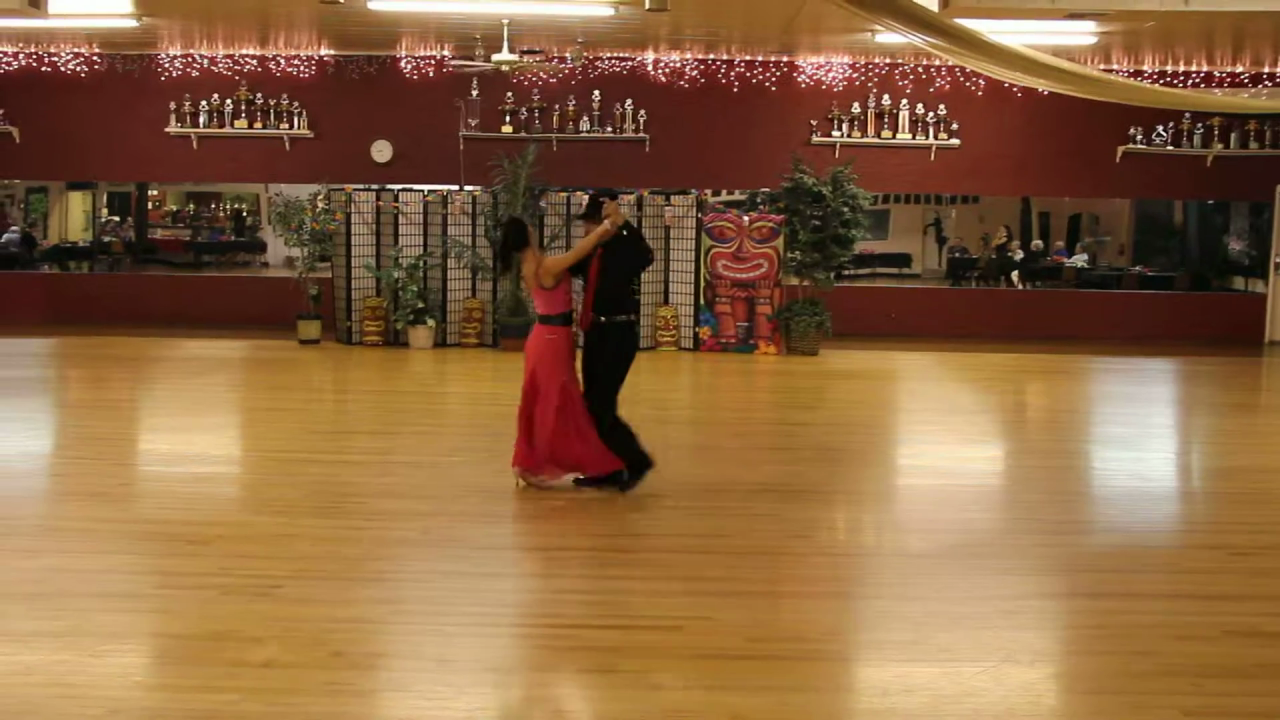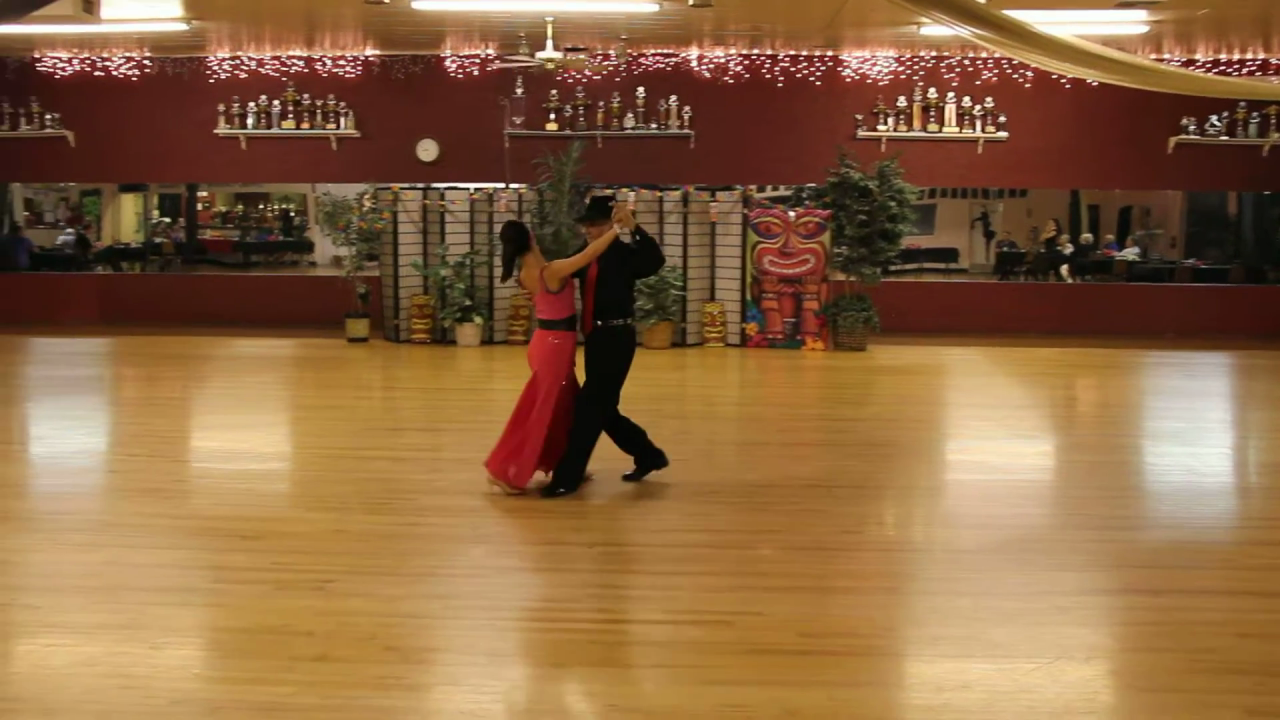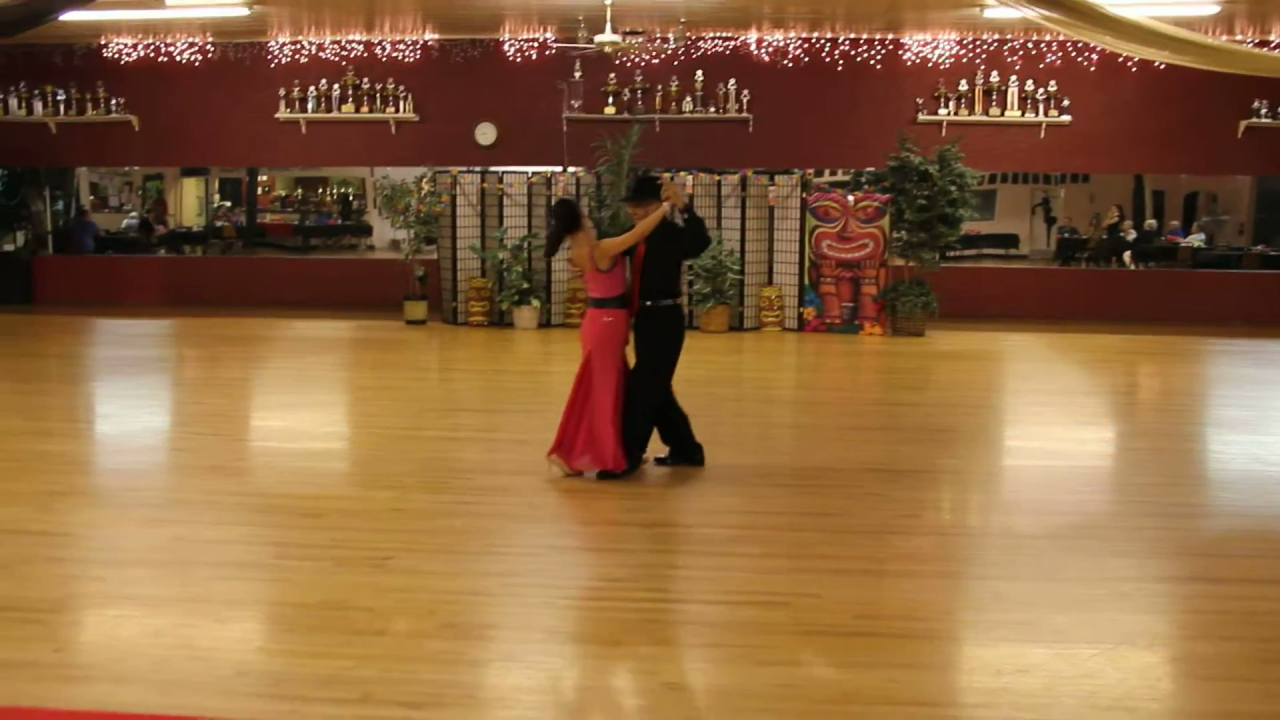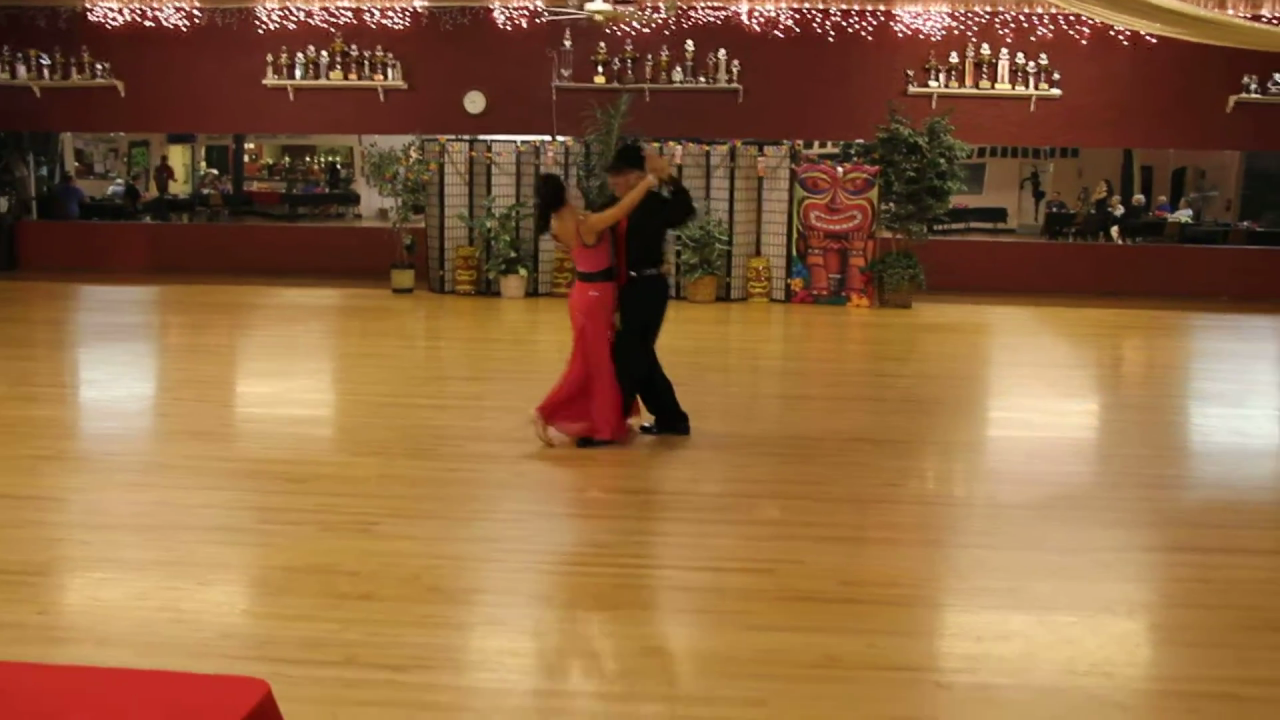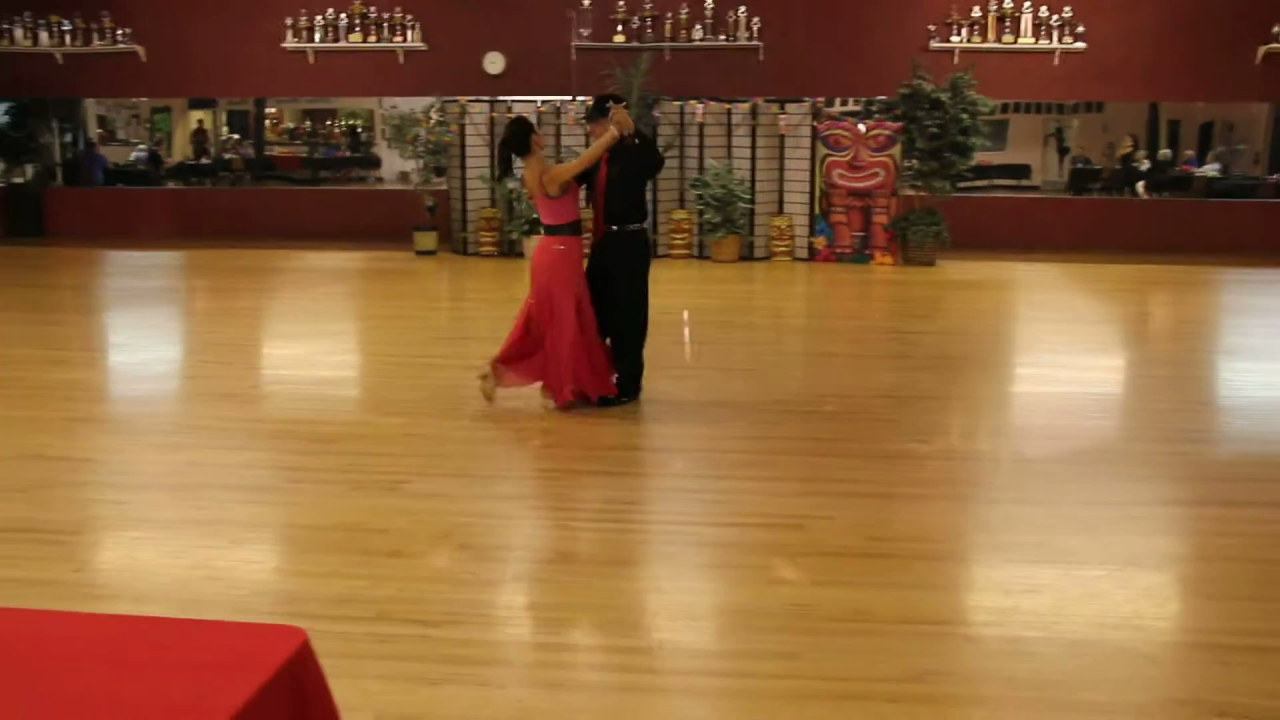
dt=0.5s
person 1, frame 1
left shoulder: (623, 249)
right shoulder: (591, 252)
left elbow: (645, 256)
left wrist: (621, 224)
left hip: (618, 333)
right hip: (596, 332)
left knee: (600, 404)
right knee: (595, 404)
left ankle: (636, 461)
person 1, frame 2
left shoulder: (624, 254)
left elbow: (655, 261)
left wrist: (633, 227)
left hip: (615, 338)
right hip: (596, 337)
left knee: (590, 407)
right knee: (602, 408)
left ankle: (568, 477)
right ankle: (648, 456)
person 1, frame 3
left shoulder: (672, 233)
left elbow: (700, 241)
left wrist: (683, 207)
left hip: (664, 318)
right hip: (646, 318)
left knee: (643, 388)
right knee: (654, 387)
left ankle: (628, 458)
right ankle: (686, 449)
person 1, frame 4
left shoulder: (654, 204)
left elbow: (684, 212)
left wrist: (668, 179)
left hip: (648, 288)
right hip: (629, 287)
left knee: (626, 357)
right knee: (639, 357)
right ankle: (671, 417)
person 1, frame 5
left shoulder: (631, 155)
right shoulder: (596, 157)
left elbow: (655, 162)
left wrist: (631, 130)
left hip: (629, 243)
right hip: (603, 242)
left knee: (626, 315)
right knee: (595, 311)
left ankle: (628, 385)
person 2, frame 1
left shoulder: (527, 269)
right shoulder: (546, 267)
left elbow: (575, 259)
right elbow: (581, 249)
right wrist: (608, 224)
left hip: (544, 337)
right hip: (552, 341)
left knee: (543, 406)
right knee: (557, 405)
left ankle: (527, 465)
right ankle: (534, 467)
person 2, frame 2
left shoulder: (525, 275)
right shoulder: (552, 271)
right elbow: (589, 254)
right wrist: (616, 229)
left hip: (546, 341)
right hip: (556, 345)
left knee: (564, 406)
right knee: (539, 411)
right ankle: (503, 470)
person 2, frame 3
left shoulder: (575, 253)
right shoulder: (602, 250)
right elbow: (639, 232)
right wrist: (665, 206)
left hip: (597, 320)
right hip: (609, 323)
left knee: (604, 387)
right knee: (603, 389)
right ankle: (595, 456)
person 2, frame 4
left shoulder: (558, 226)
right shoulder: (588, 225)
right elbow: (624, 206)
right wrist: (652, 177)
left hip: (584, 293)
right hip: (597, 295)
left knee: (594, 361)
right knee: (597, 363)
person 2, frame 5
left shoulder: (530, 175)
right shoulder: (552, 175)
left elbow: (578, 168)
right elbow: (587, 158)
right wrist: (615, 130)
left hip: (547, 250)
right hip: (562, 253)
left knee: (540, 318)
right knee: (568, 322)
left ankle: (500, 366)
right ankle: (560, 389)
